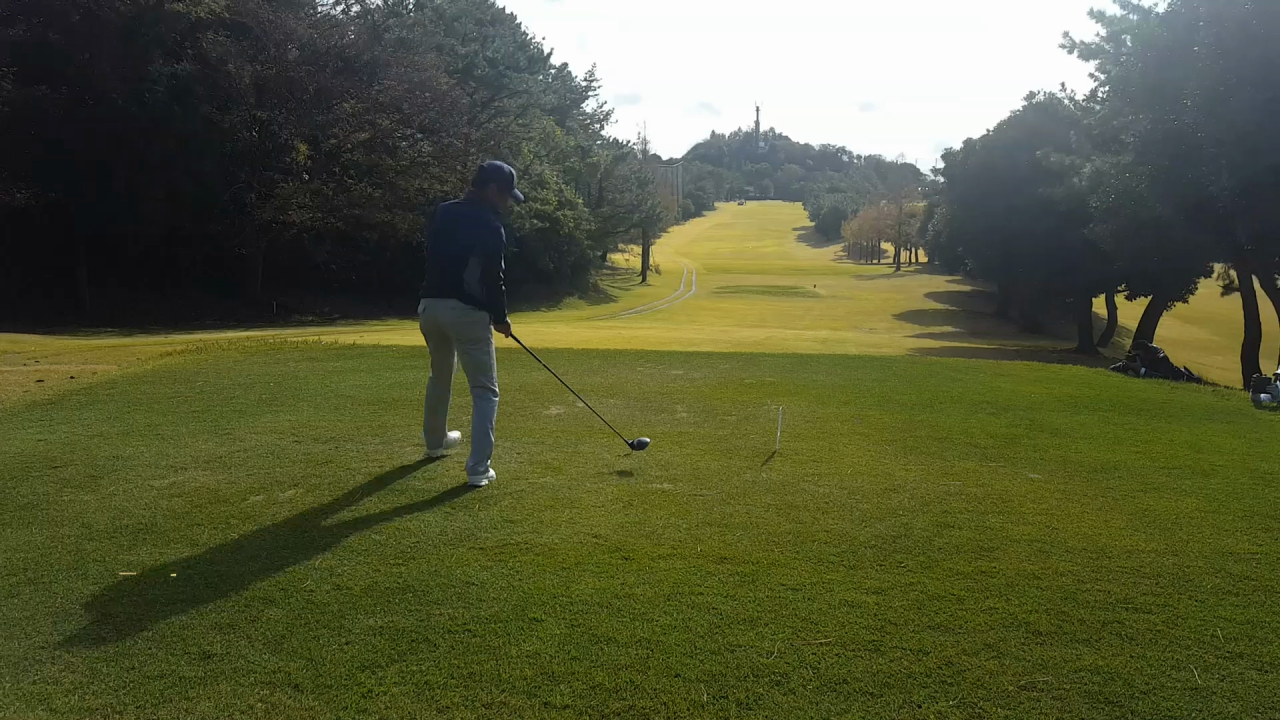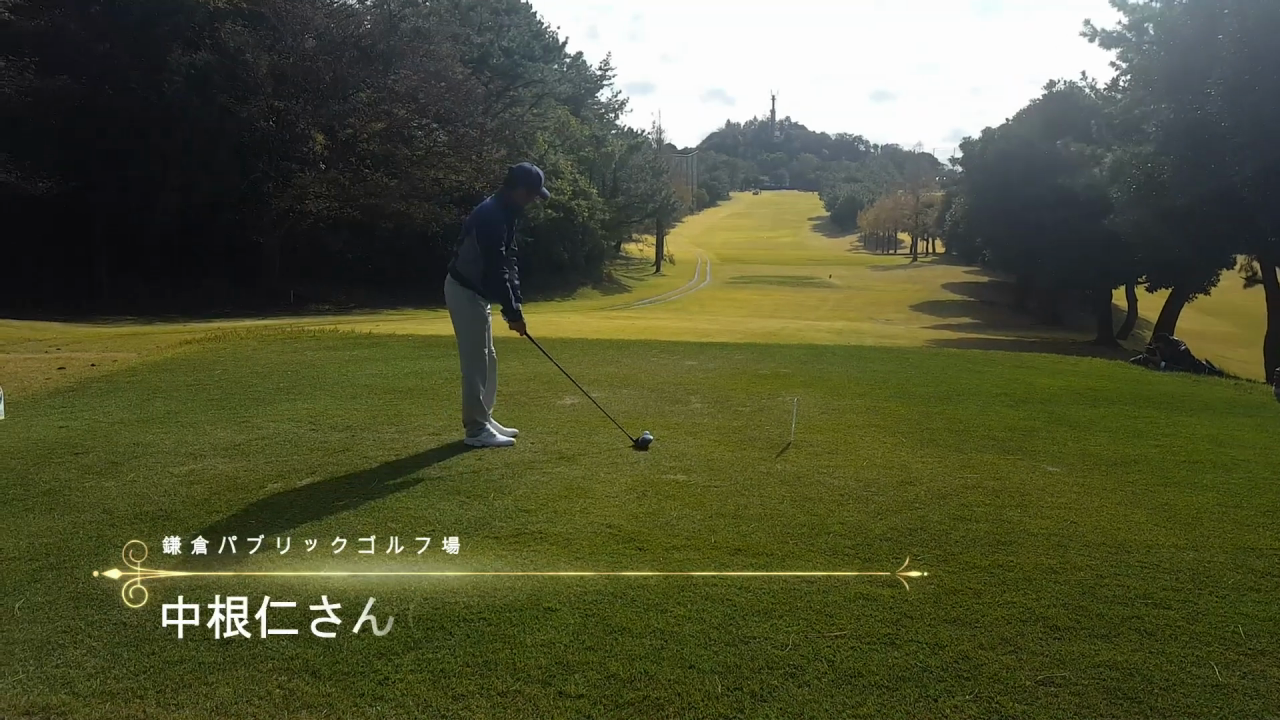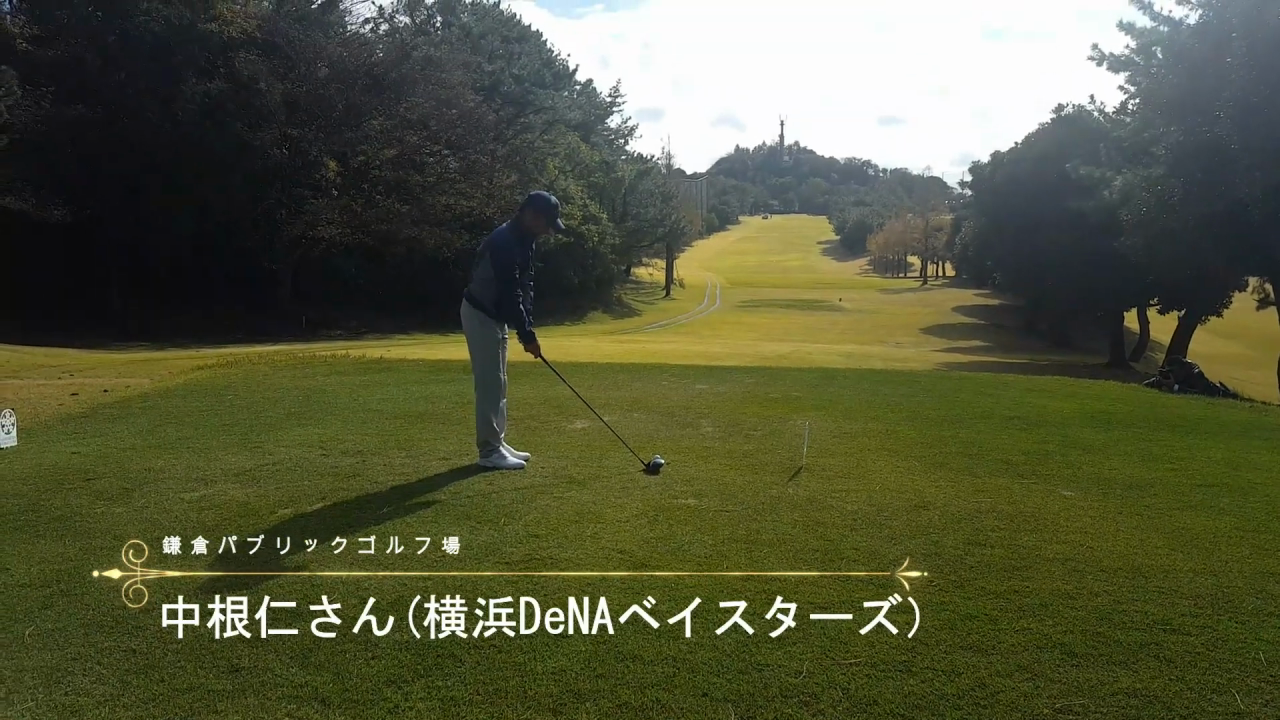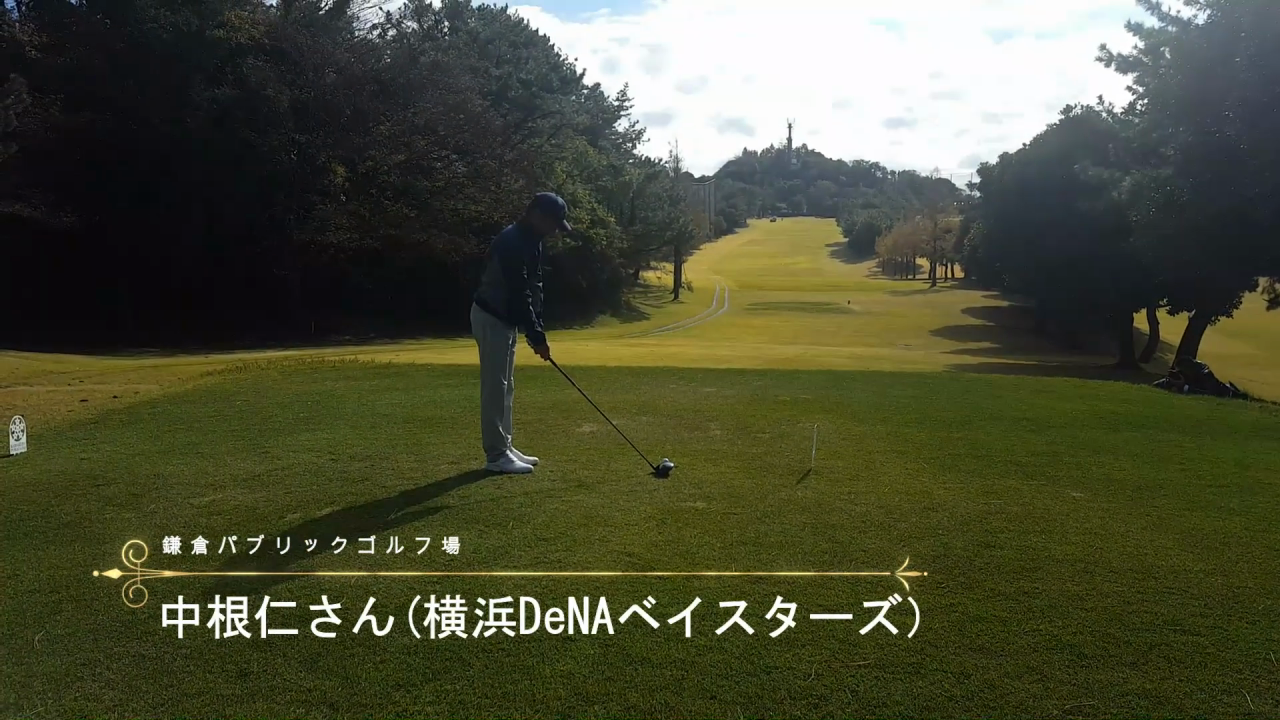
dt=1s
person 1, frame 1
left shoulder: (443, 213)
right shoulder: (490, 228)
left elbow: (435, 259)
right elbow: (493, 279)
right wrist: (500, 317)
left hip: (431, 305)
right hip: (467, 311)
left knee: (439, 374)
right knee: (484, 390)
left ankle: (436, 441)
right ankle: (478, 467)
person 1, frame 2
left shoulder: (504, 213)
right shoulder: (491, 217)
left elbow: (508, 262)
right elbow: (496, 269)
left wrist: (515, 302)
right wrist: (512, 312)
left hip: (476, 290)
right hip: (465, 290)
left knee: (486, 359)
right knee: (476, 360)
left ankle: (483, 419)
right ankle: (476, 429)
person 1, frame 3
left shoulder: (524, 240)
right shoulder: (504, 242)
left elbow: (524, 287)
right elbow: (509, 293)
left wrist: (527, 327)
right wrist: (526, 334)
left hip: (495, 315)
right hip: (480, 314)
left knee: (498, 381)
right knee: (490, 381)
left ankle: (497, 443)
right ankle: (489, 450)
person 1, frame 4
left shoulder: (530, 241)
right shoulder: (512, 242)
left elbow: (533, 288)
right elbow: (518, 294)
left wrist: (537, 329)
right wrist: (536, 335)
left hip: (505, 319)
right hip: (491, 318)
left knee: (505, 386)
right knee: (495, 386)
left ankle: (504, 447)
right ankle: (496, 455)
